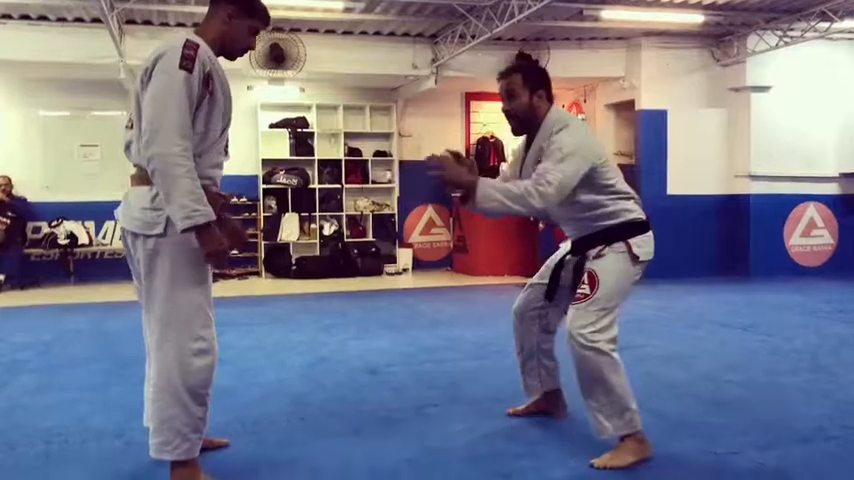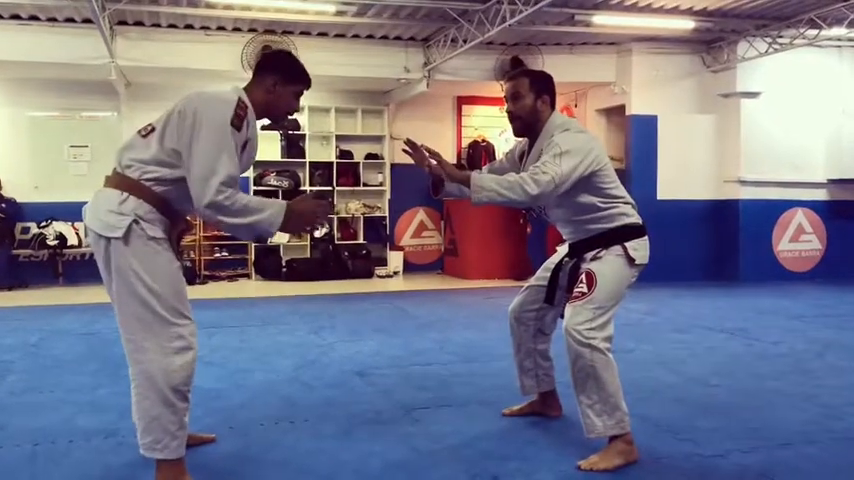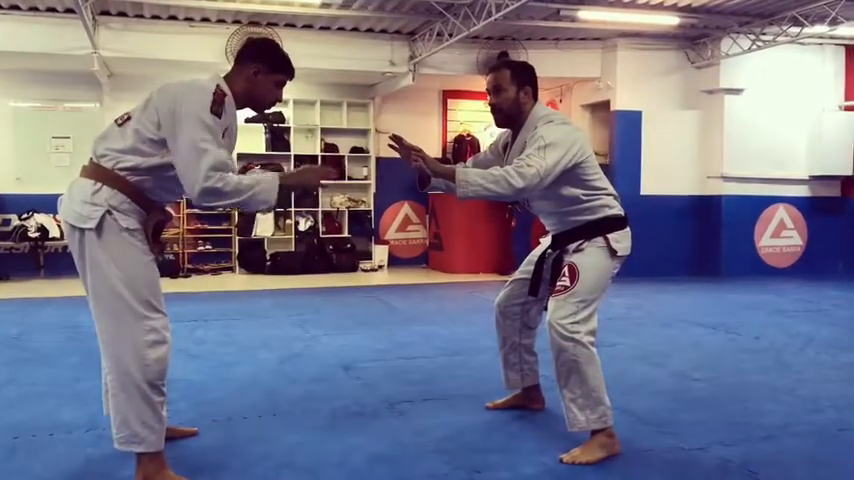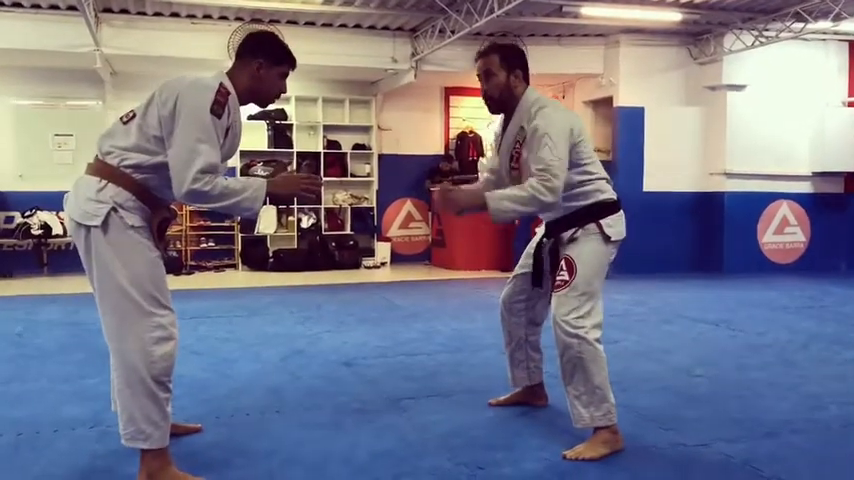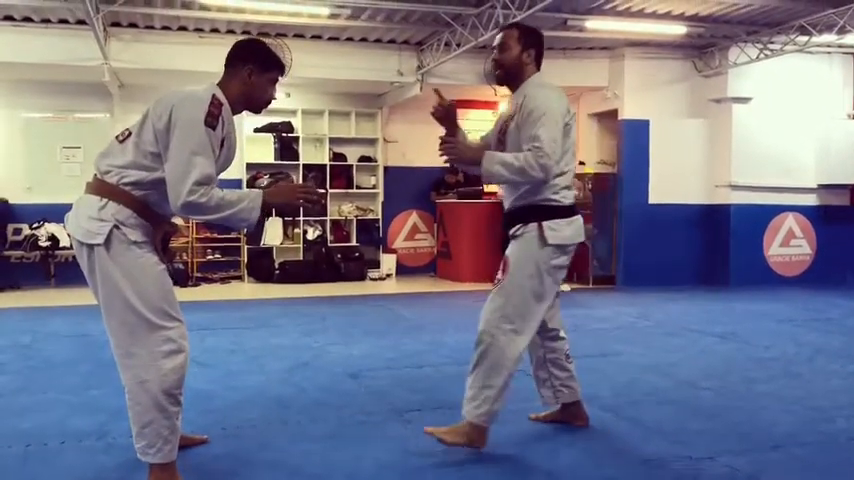
dt=1s
person 1, frame 1
left shoulder: (199, 64)
right shoulder: (185, 56)
right elbow: (165, 149)
left wrist: (212, 217)
right wrist: (202, 225)
left hip: (170, 213)
right hip: (167, 216)
left knee: (172, 334)
right knee: (187, 340)
left ankle: (178, 434)
person 1, frame 2
left shoulder: (235, 117)
right shoulder: (223, 111)
left elbow: (211, 196)
right elbow: (214, 199)
left wrist: (280, 216)
right wrist: (283, 213)
left hip: (133, 216)
right hip: (128, 218)
left knee: (155, 336)
right knee: (169, 341)
left ankle: (166, 430)
person 1, frame 3
left shoulder: (215, 106)
right shoulder: (200, 99)
left elbow: (204, 181)
right elbow: (207, 184)
right wrist: (285, 181)
left hip: (116, 209)
right hip: (103, 208)
left knee: (131, 328)
right knee: (141, 333)
left ankle: (142, 422)
person 1, frame 4
left shoulder: (219, 102)
right shoulder: (205, 95)
left elbow: (193, 180)
right elbow: (195, 184)
left wrist: (254, 191)
right wrist: (269, 187)
left hip: (120, 206)
right hip: (109, 207)
left knee: (137, 325)
right knee: (147, 331)
left ankle: (149, 419)
person 1, frame 5
left shoulder: (209, 112)
right shoulder: (200, 108)
right elbow: (190, 197)
left wrist: (209, 215)
right wrist: (265, 198)
left hip: (122, 223)
right hip: (111, 225)
left knee: (151, 340)
right knee: (159, 346)
left ankle: (160, 432)
person 2, frame 1
left shoulder: (570, 137)
right shoulder: (531, 143)
left elbow: (538, 197)
right elbow: (509, 195)
left wrist: (471, 184)
right wrist: (471, 181)
left hip: (619, 243)
right hip: (583, 244)
left knee: (586, 331)
right knee: (530, 311)
left ankle: (633, 438)
right ankle: (548, 396)
person 2, frame 2
left shoulder: (571, 141)
right shoulder: (529, 147)
left elbow: (532, 188)
right elbow: (489, 179)
left wrist: (459, 177)
right wrist: (440, 175)
left hip: (614, 246)
right hip: (579, 246)
left knee: (582, 330)
right knee: (526, 313)
left ankle: (621, 441)
right ankle: (545, 398)
person 2, frame 3
left shoulder: (555, 133)
right shoulder: (513, 138)
left elbow: (519, 180)
right elbow: (473, 170)
left wrist: (443, 171)
right wrist: (427, 169)
left hip: (597, 238)
right hip: (561, 238)
left knee: (566, 324)
right knee: (512, 307)
left ankle: (602, 434)
right ankle: (529, 390)
person 2, frame 4
left shoulder: (547, 118)
right shoulder: (509, 123)
left elbow: (546, 188)
right elbow: (497, 178)
left wrist: (478, 202)
right wrist: (462, 194)
left hip: (591, 225)
right hip: (557, 227)
left knee: (572, 321)
right knee: (517, 303)
left ankle: (606, 429)
right ankle: (531, 387)
person 2, frame 5
left shoulder: (542, 99)
right shoulder: (519, 105)
left elbow: (540, 164)
right elbow: (487, 156)
left wrist: (476, 157)
right wrist: (454, 130)
left hip: (543, 227)
right hip: (537, 225)
left knee: (501, 322)
right knee: (541, 322)
left ankle: (474, 425)
right ankle: (569, 405)
